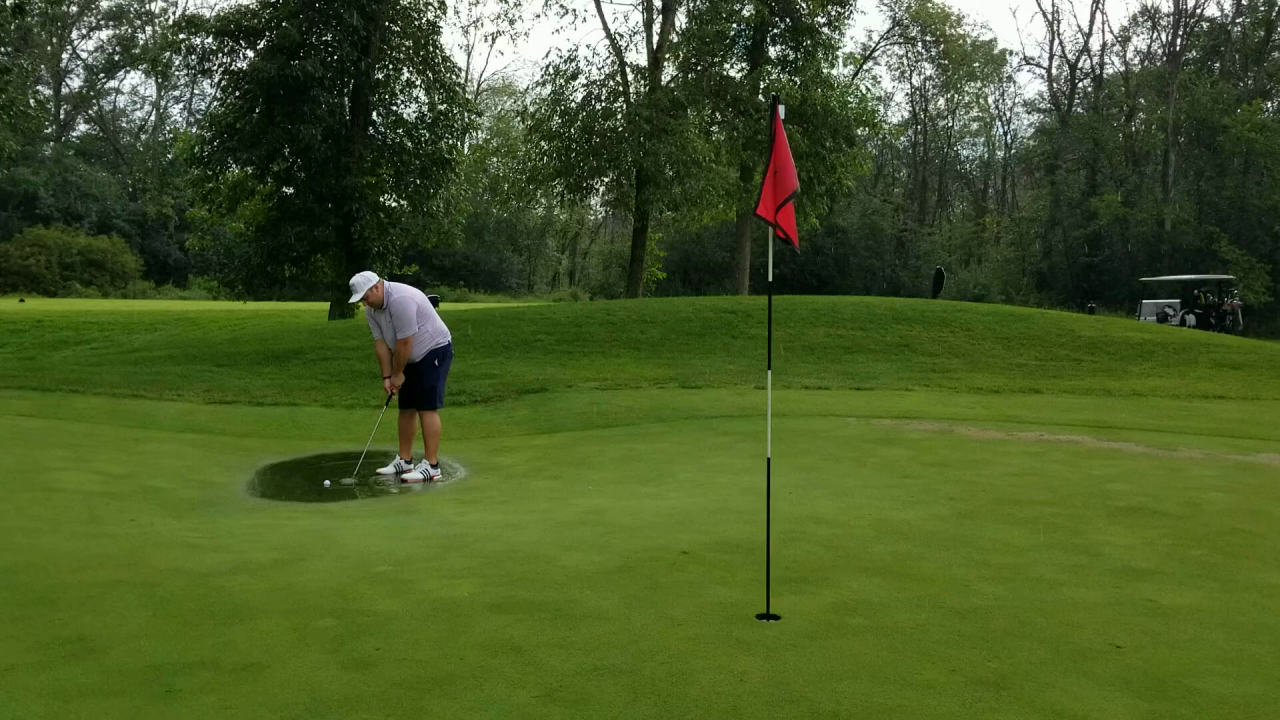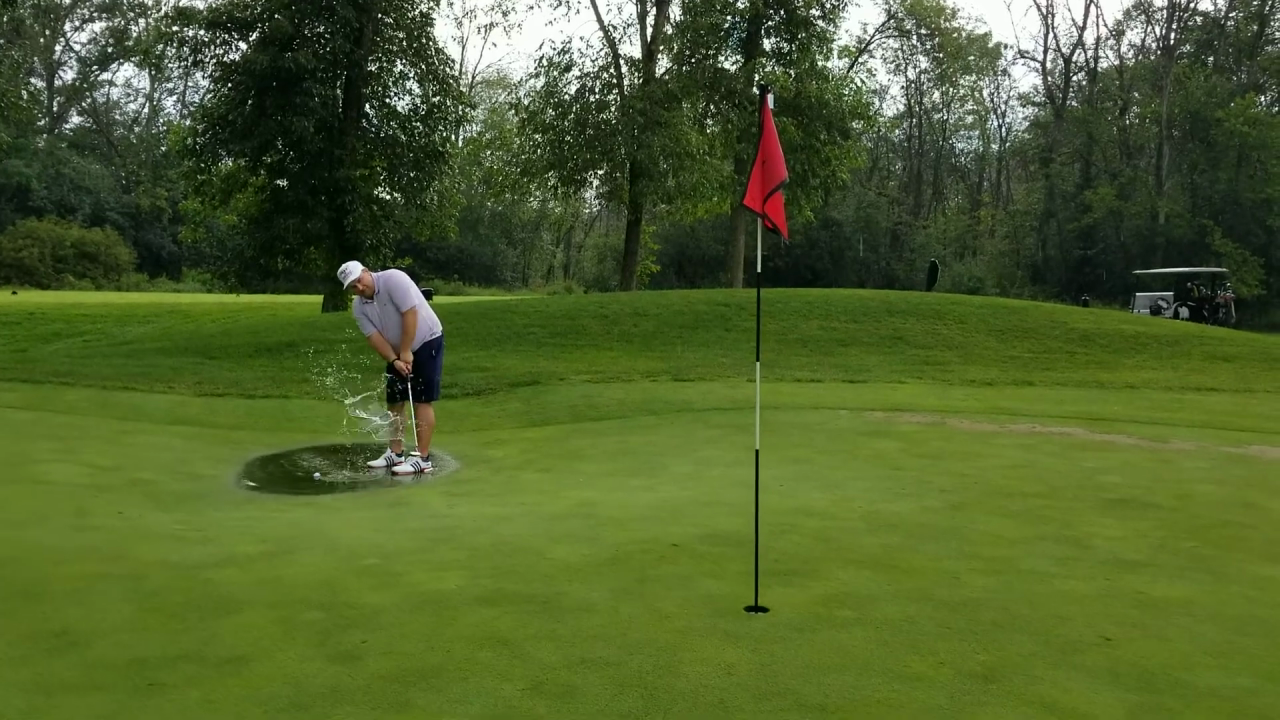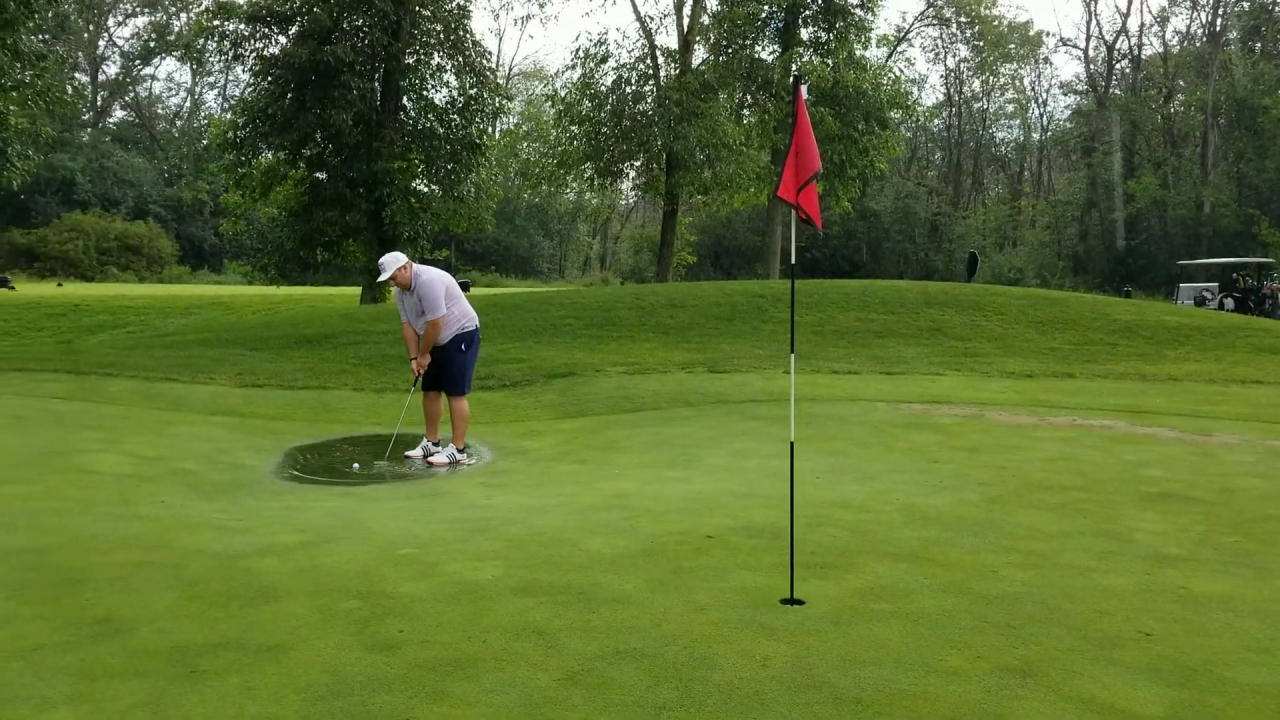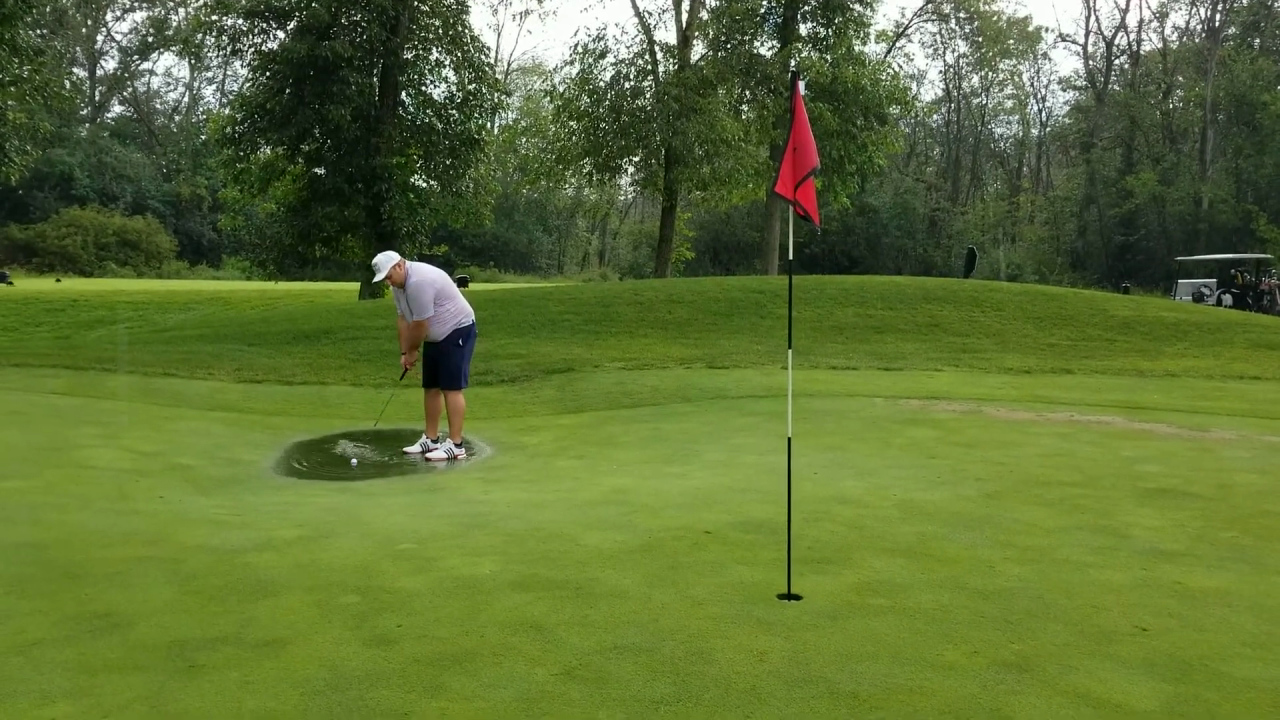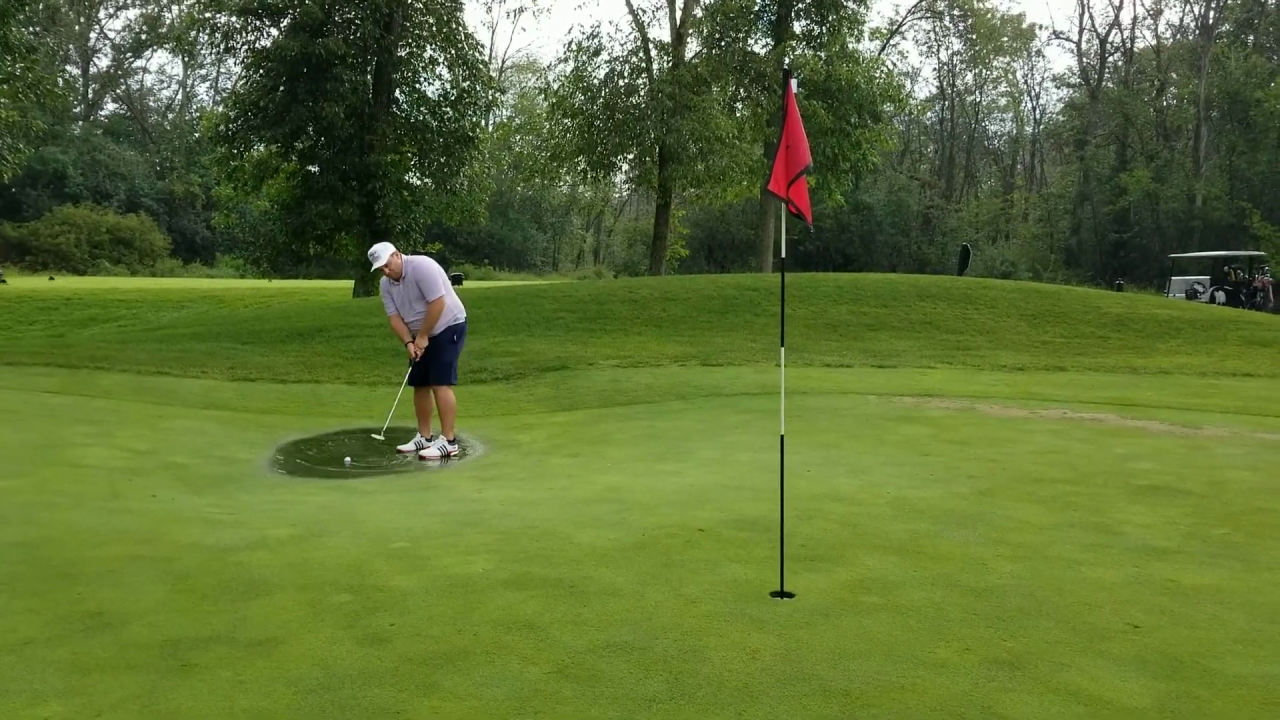
dt=1s
person 1, frame 1
left shoulder: (401, 299)
right shoulder: (372, 309)
left elbow: (404, 342)
right elbow: (380, 342)
left wrist: (398, 374)
right wrist: (387, 376)
left hip: (434, 352)
right hip: (411, 358)
left knee: (427, 408)
right knee: (406, 408)
left ankle: (431, 466)
right ankle: (404, 461)
person 1, frame 2
left shoulder: (393, 279)
right shoulder: (359, 307)
left elbow: (411, 313)
right elbow: (374, 337)
left wrist: (406, 352)
right wrist: (395, 360)
left hip: (426, 343)
right hip: (397, 353)
left knee: (421, 401)
right knee: (394, 402)
left ankle: (422, 459)
right ankle: (395, 453)
person 1, frame 3
left shoulder: (428, 281)
right shoulder: (400, 290)
left elbow: (434, 323)
right elbow: (408, 325)
left wrist: (423, 354)
right wrist: (413, 357)
left hip: (461, 336)
right hip: (438, 341)
left knee: (455, 393)
right knee: (430, 391)
left ankle: (458, 450)
right ankle: (431, 443)
person 1, frame 4
left shoulder: (419, 281)
right shoulder: (399, 286)
left elbow: (421, 324)
right elbow: (403, 319)
left wrist: (413, 350)
right wrist: (405, 352)
left hip: (458, 332)
right hip: (434, 338)
left knee: (451, 388)
right knee: (431, 388)
left ankle: (455, 445)
right ankle: (431, 440)
person 1, frame 5
left shoulder: (422, 266)
right shoulder: (386, 284)
left elbow: (437, 304)
right elbow: (394, 317)
left wrist: (422, 337)
right wrist: (409, 342)
left hip: (447, 328)
right hip: (421, 336)
left knee: (441, 385)
right knee: (420, 386)
left ankle: (448, 442)
right ankle: (424, 438)
